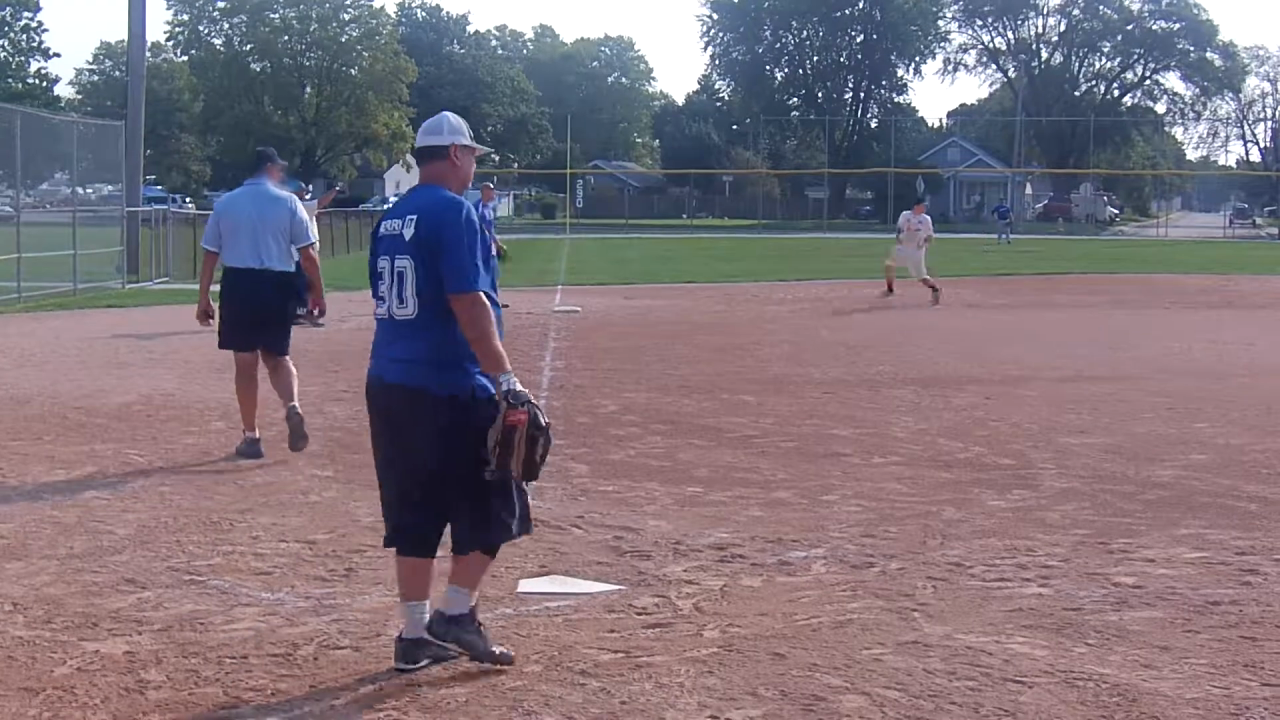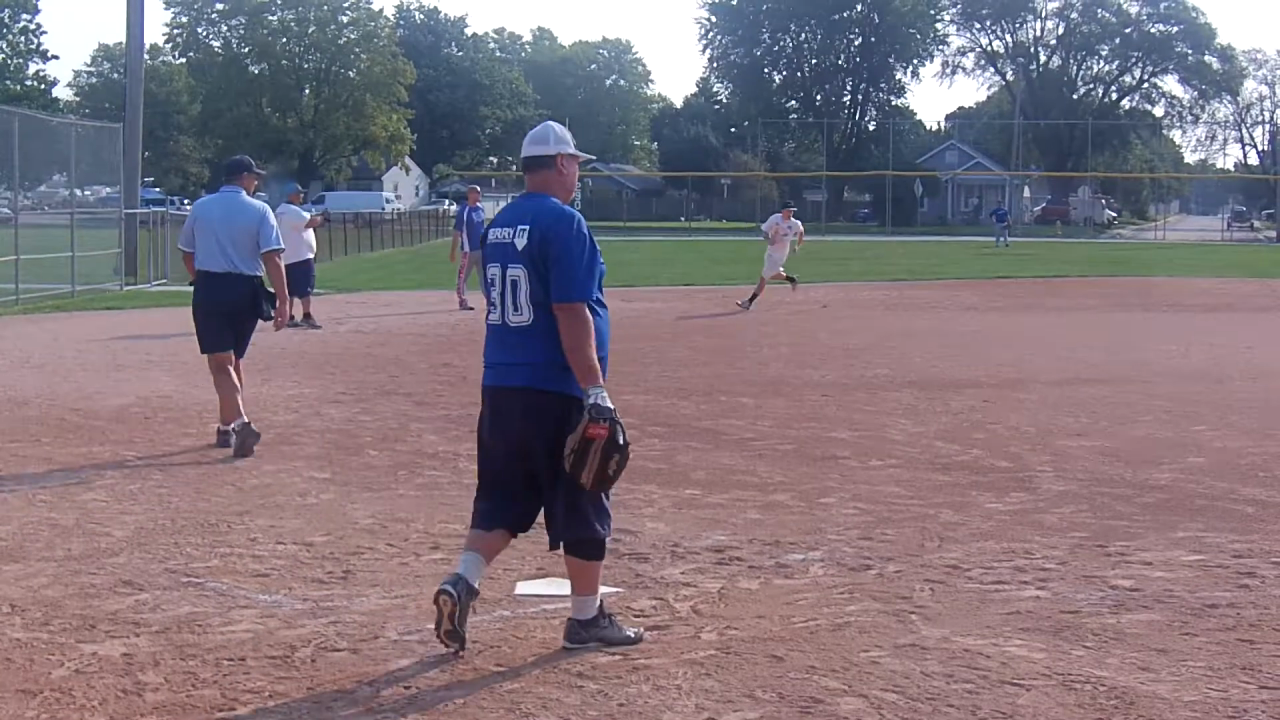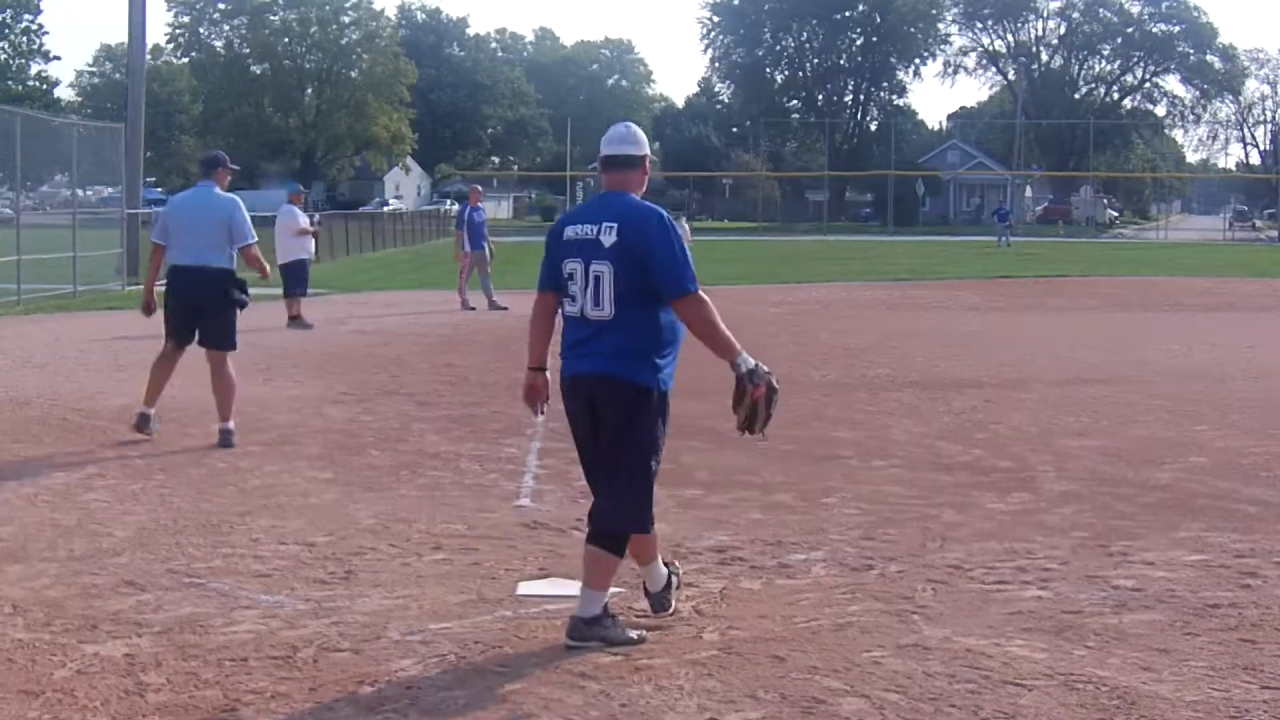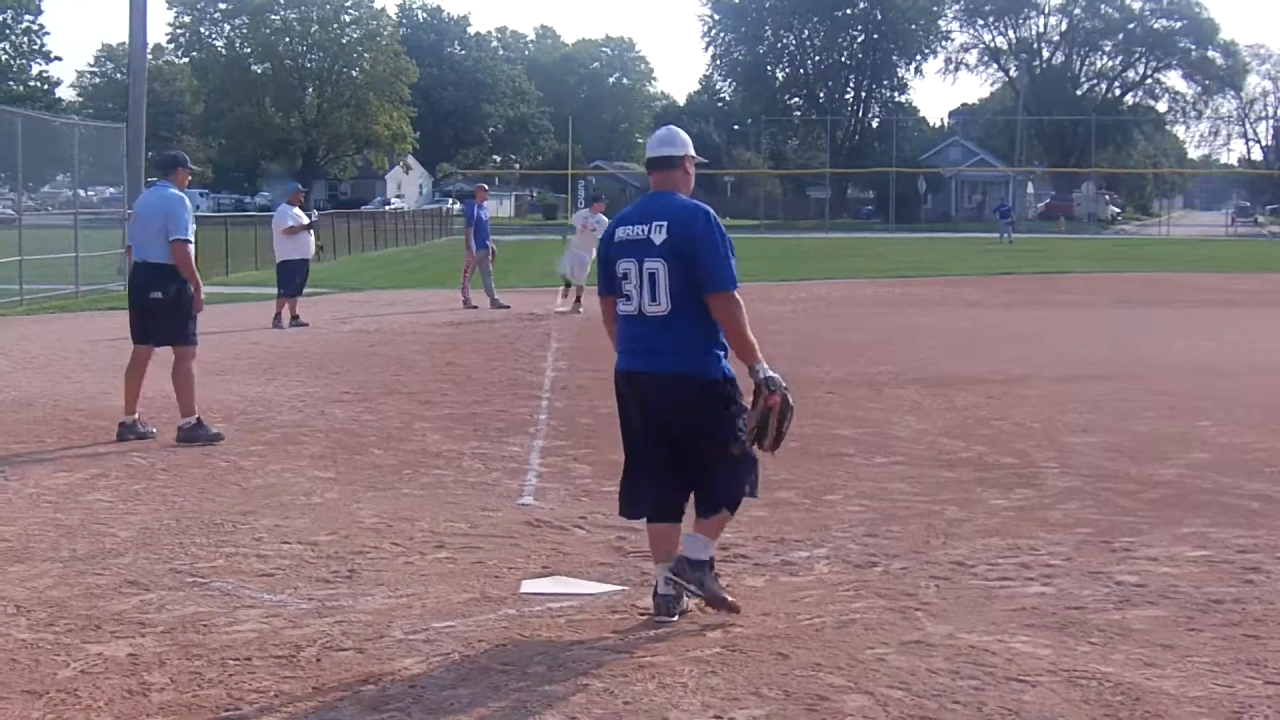
dt=0.4s
person 1, frame 1
left shoulder: (390, 219)
right shoulder: (454, 212)
right elbow: (468, 304)
right wrist: (505, 376)
left hip: (389, 383)
right hip: (450, 387)
left knee: (414, 511)
right knee: (493, 502)
left ankle: (417, 633)
right ankle: (456, 615)
person 1, frame 2
left shoulder: (499, 225)
right shoulder: (564, 221)
right elbow: (572, 314)
right wrist: (596, 391)
left hip: (501, 385)
right hip: (557, 391)
left knee: (502, 498)
right knee: (582, 504)
left ankle: (461, 584)
right ankle: (586, 617)
person 1, frame 3
left shoulder: (567, 224)
right shoulder: (650, 221)
left elbow: (545, 303)
right elbow: (689, 304)
left wrist: (536, 369)
right wrist: (739, 359)
left hip: (579, 378)
right hip: (634, 379)
left knee: (619, 486)
right knee: (622, 494)
left ankle: (656, 582)
right ankle: (589, 615)
person 1, frame 4
left shoulder: (618, 226)
right shoulder: (698, 218)
left elbow: (609, 306)
right elbow: (723, 303)
right wrist: (759, 367)
left hip: (635, 374)
right hip: (695, 374)
left knee: (659, 479)
right knee: (731, 466)
left ankle: (669, 589)
right ankle: (694, 561)
person 2, frame 1
left shoulder: (226, 203)
right shoulder: (288, 202)
left elbow: (210, 255)
right elbow: (308, 254)
left wrist: (204, 299)
right wrist: (318, 291)
left hip: (238, 286)
right hip: (278, 288)
left knee: (245, 364)
right knee: (278, 359)
left ankle: (251, 437)
right ankle: (292, 408)
person 2, frame 2
left shoulder: (200, 207)
right shoulder: (259, 210)
left elbow: (188, 254)
right elbow: (272, 259)
right wrist: (282, 302)
left hip: (210, 290)
right hip: (246, 291)
left knee: (221, 364)
right knee: (233, 362)
left ankle: (240, 425)
right ankle: (227, 428)
person 2, frame 3
left shoulder: (175, 203)
right shoulder: (231, 203)
left elbow: (158, 250)
right elbow: (248, 251)
left wrist: (148, 292)
right wrist: (264, 268)
left hip: (181, 282)
right hip: (217, 285)
left knee: (171, 350)
right knee: (219, 359)
left ankle: (146, 413)
right ankle: (226, 428)
person 2, frame 4
left shoulder: (142, 200)
right shoulder: (177, 200)
left elbow: (130, 249)
right elbow: (180, 249)
right wrist: (197, 286)
left hip: (140, 279)
right hip: (167, 281)
left knee: (140, 353)
right knee: (185, 352)
left ankle: (130, 422)
right ankle: (189, 423)
